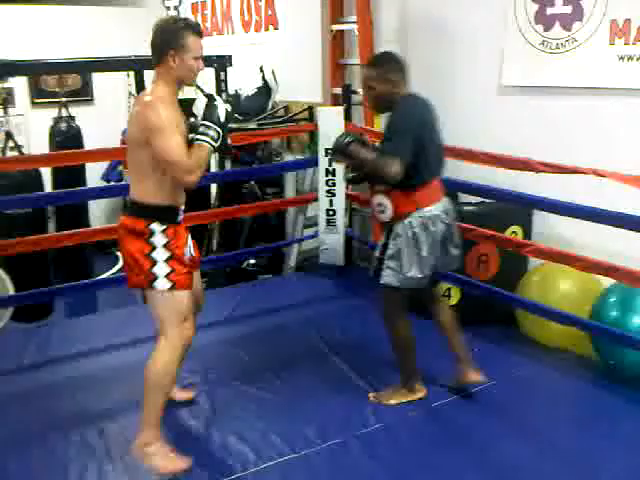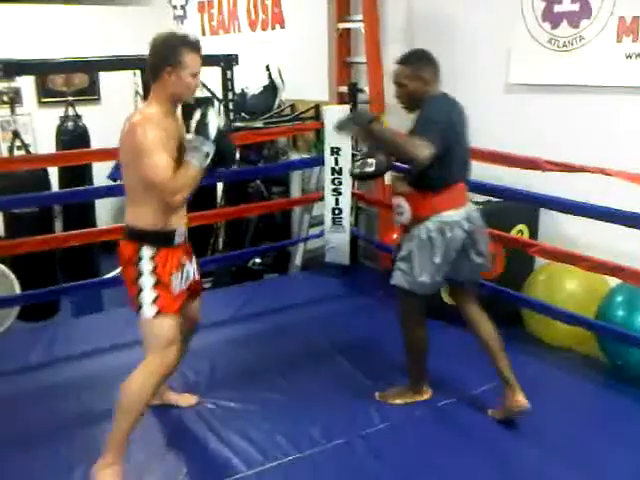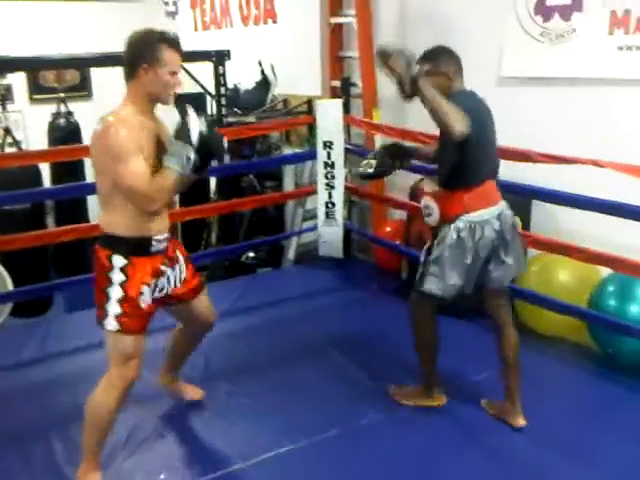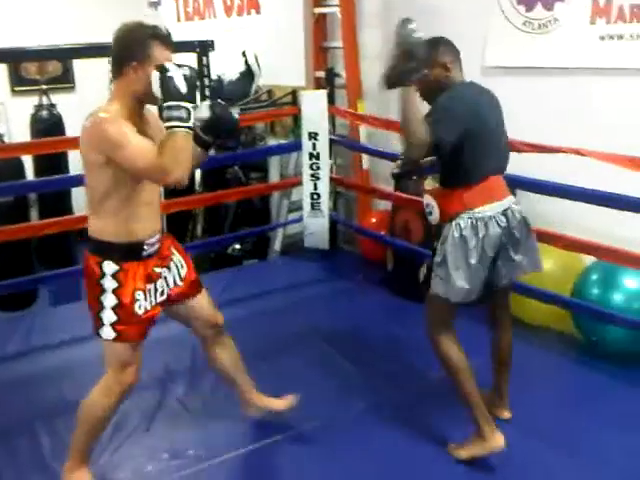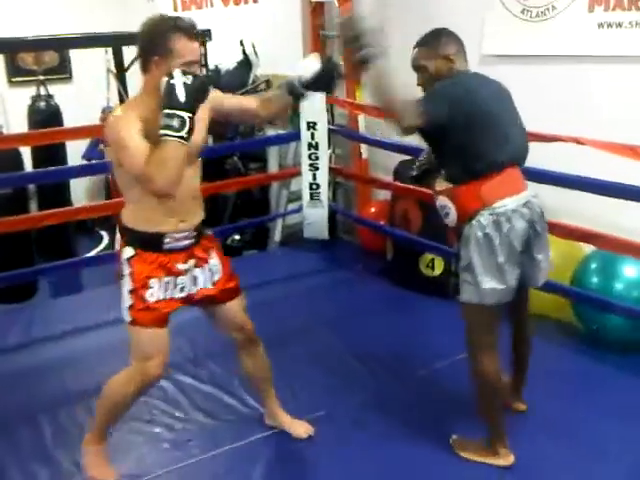
dt=0.2s
person 1, frame 1
left shoulder: (163, 102)
right shoulder: (154, 108)
right elbow: (188, 173)
left wrist: (207, 130)
right wrist: (209, 128)
left hip: (166, 223)
right hip: (152, 230)
left knee: (192, 301)
right knee: (178, 331)
left ankle: (164, 383)
right ankle: (148, 439)
person 1, frame 2
left shoulder: (171, 121)
right shoulder: (145, 126)
right elbow: (172, 192)
left wrist: (205, 152)
right wrist: (200, 151)
left hip: (173, 245)
right hip: (149, 252)
left knee: (188, 322)
right knee: (162, 355)
left ankle: (160, 389)
person 1, frame 3
left shoulder: (155, 120)
right shoulder: (118, 129)
left elbow: (171, 182)
right elbow: (151, 199)
left wrist: (200, 153)
right wrist: (183, 150)
left hip: (164, 248)
right hip: (126, 259)
left knee: (202, 318)
right knee: (124, 370)
left ankle: (170, 377)
person 1, frame 4
left shoulder: (147, 114)
right shoulder: (105, 126)
left elbow: (185, 163)
right elbow: (173, 172)
left wrist: (208, 132)
right wrist: (178, 106)
left hip: (159, 252)
right hip: (119, 266)
left knee: (213, 326)
right knee: (122, 375)
left ankle: (255, 400)
person 1, frame 5
left shoulder: (200, 101)
right shoulder: (123, 122)
left elbow: (259, 109)
right elbow: (163, 182)
left wrist: (300, 83)
right wrist: (177, 114)
left hip: (198, 246)
right hip: (149, 255)
left knee: (244, 332)
right knee: (148, 366)
left ankle: (274, 412)
right ankle: (94, 442)
person 2, frame 1
left shoulder: (403, 116)
right shoulder: (418, 106)
left elbow: (392, 171)
left wrist: (356, 152)
right wrist: (367, 157)
left hip: (414, 221)
right hip: (436, 210)
left knee: (394, 305)
right knee: (430, 293)
left ankle: (411, 385)
right ankle: (467, 367)
person 2, frame 2
left shoulder: (434, 112)
right shoulder: (447, 109)
left elbow: (421, 155)
left wrist: (376, 129)
right wrist: (387, 155)
left hip: (436, 224)
right hip: (463, 216)
left knee: (410, 307)
right knee: (469, 304)
left ankle: (417, 386)
right ankle: (512, 391)
person 2, frame 3
left shoulder: (460, 107)
right shoulder: (473, 103)
left elbow: (458, 132)
left wrist: (420, 82)
right wrist: (408, 154)
left hip: (467, 225)
right hip: (496, 215)
left knee: (423, 306)
right knee: (500, 313)
left ankle: (430, 389)
right ankle: (512, 407)
person 2, frame 4
left shoulder: (453, 103)
right shoulder: (483, 97)
left elbow: (419, 147)
left wrist: (406, 84)
left hip: (471, 225)
right hip: (504, 211)
left knee: (438, 327)
right knee: (499, 312)
left ankle: (485, 431)
right ankle: (499, 402)
person 2, frame 5
left shoulder: (452, 93)
right shoulder: (494, 89)
left elbow: (406, 118)
left wrist: (366, 58)
right wrist: (444, 160)
left hip: (489, 221)
right hip: (523, 206)
left knee: (479, 337)
right knee: (515, 310)
left ankle: (496, 444)
right ankle: (515, 394)
